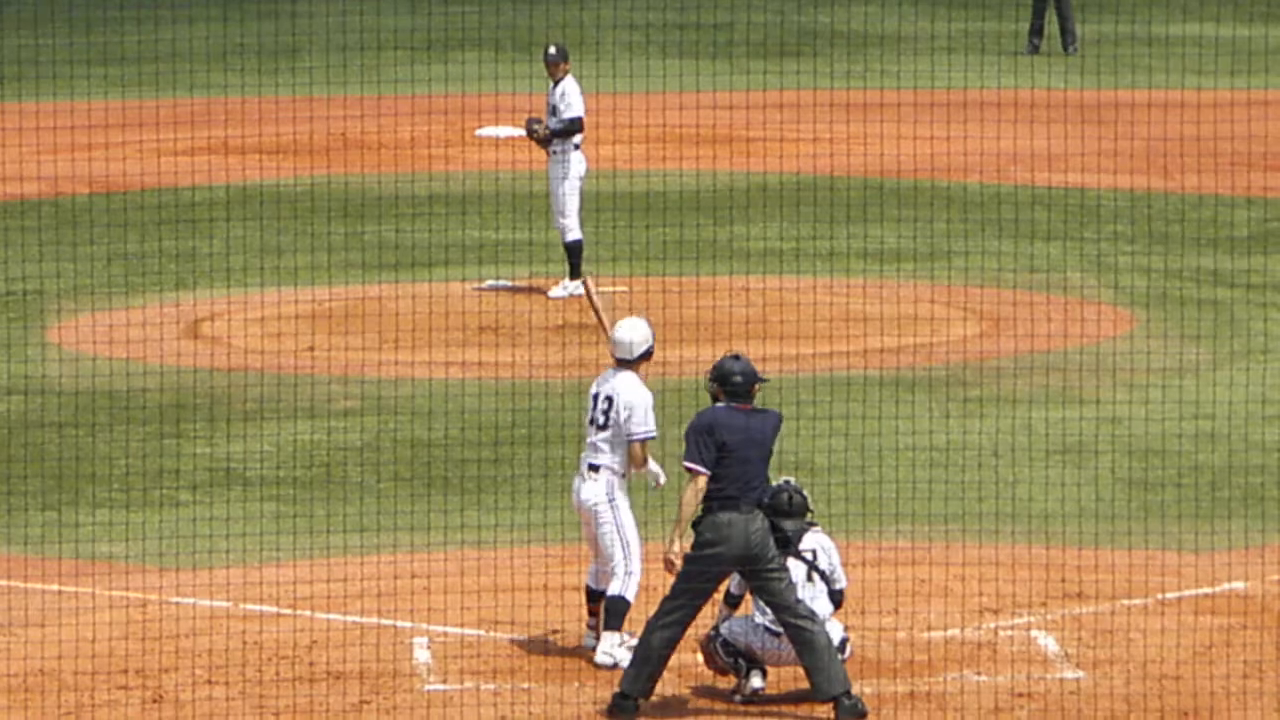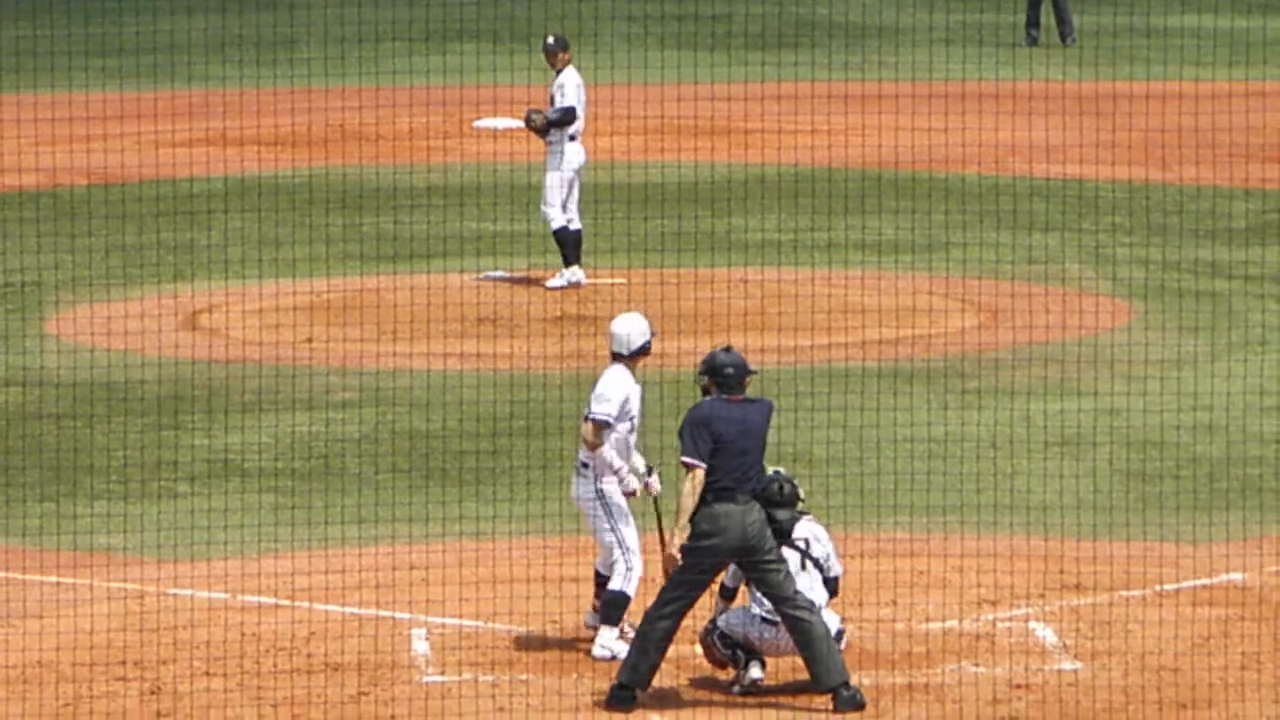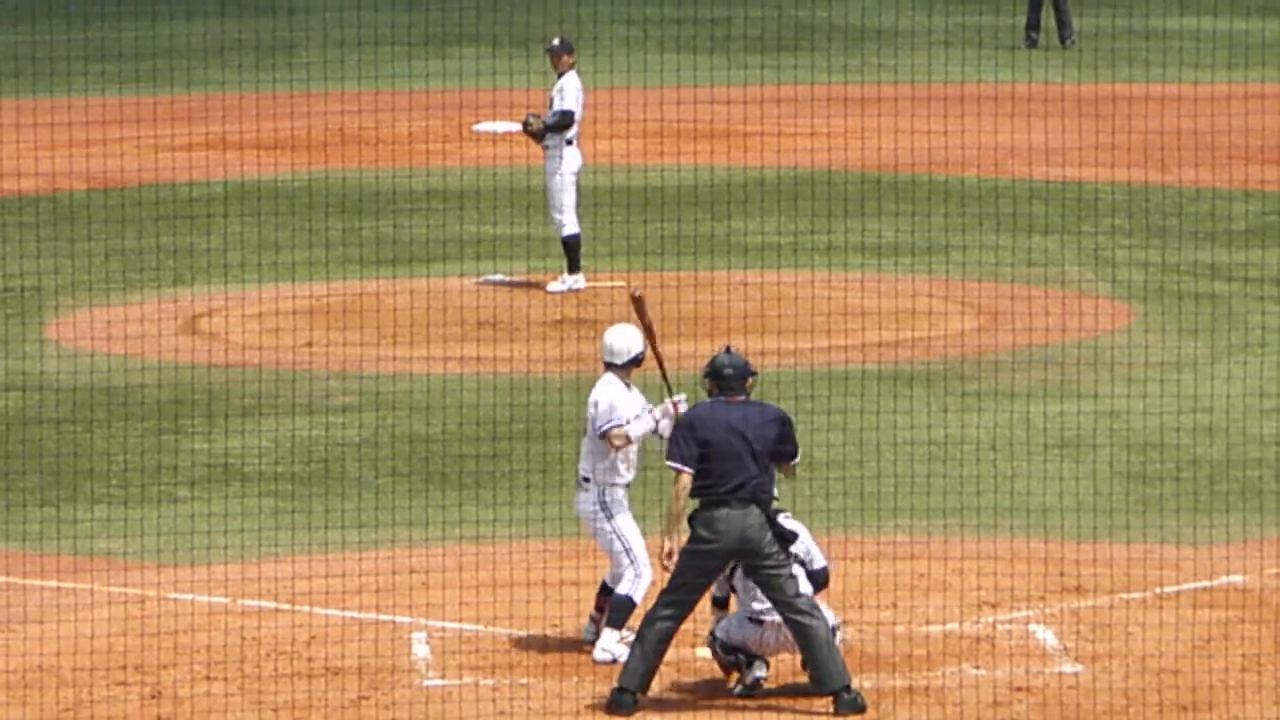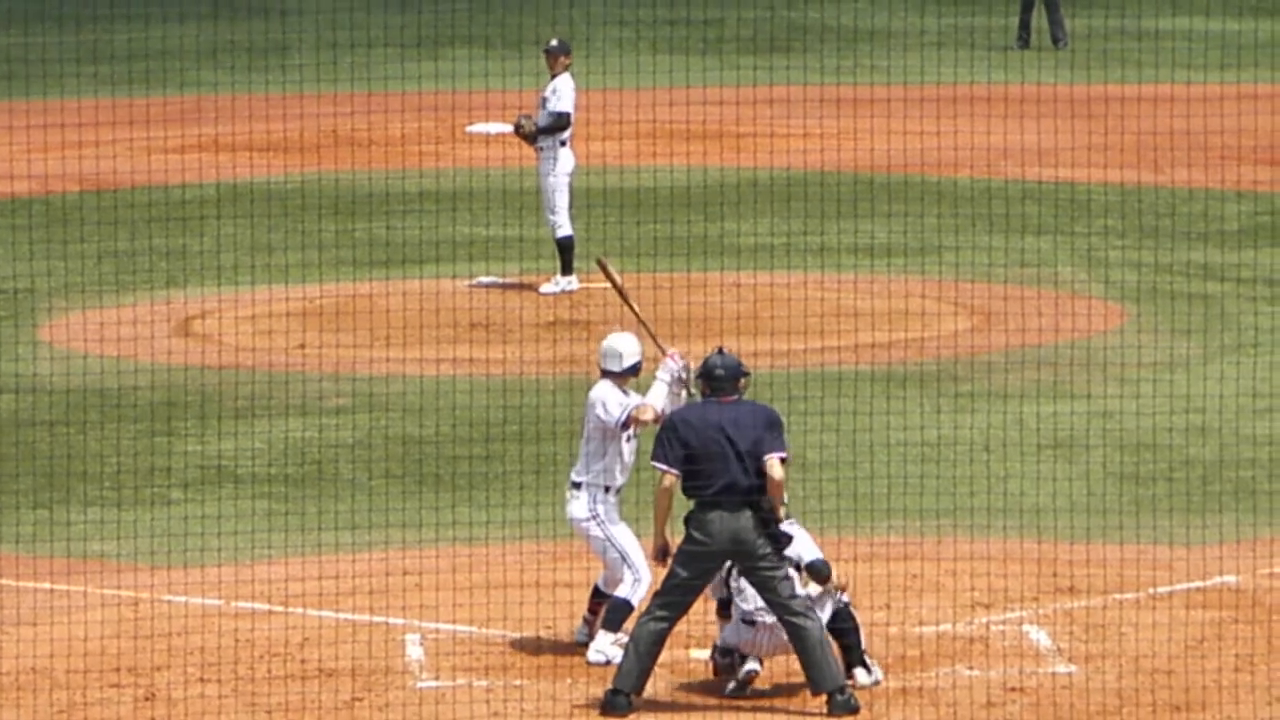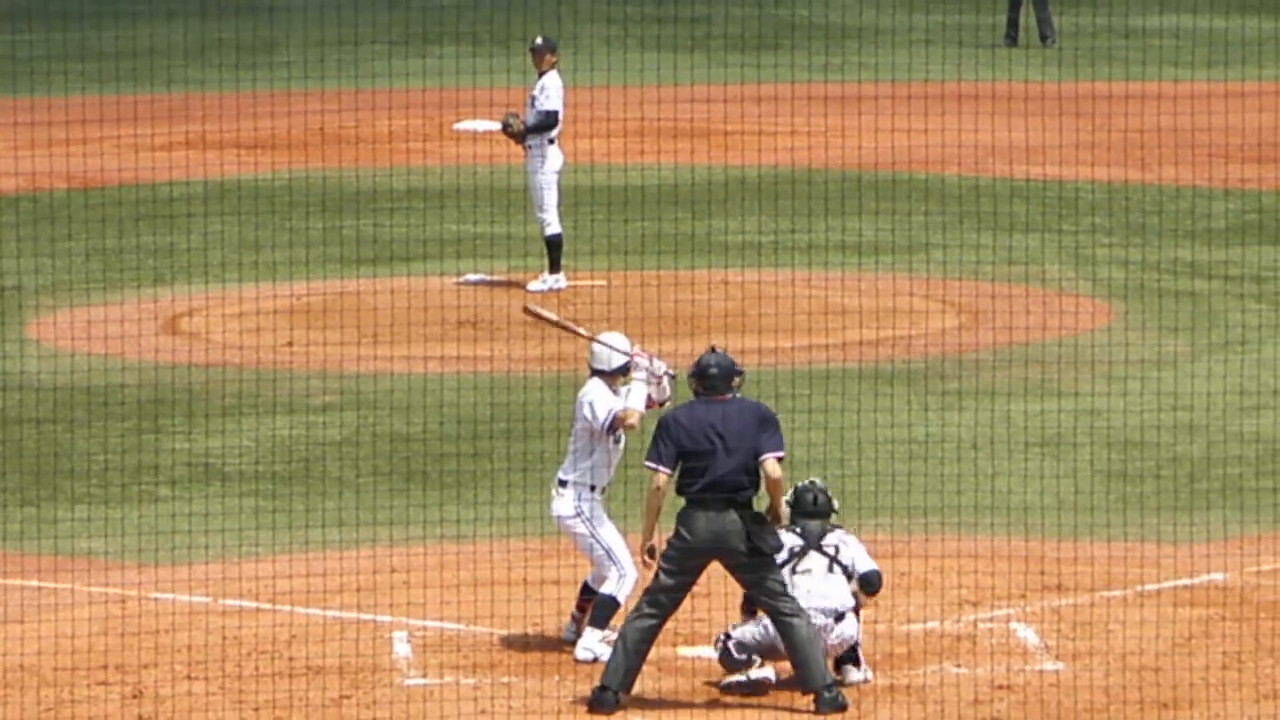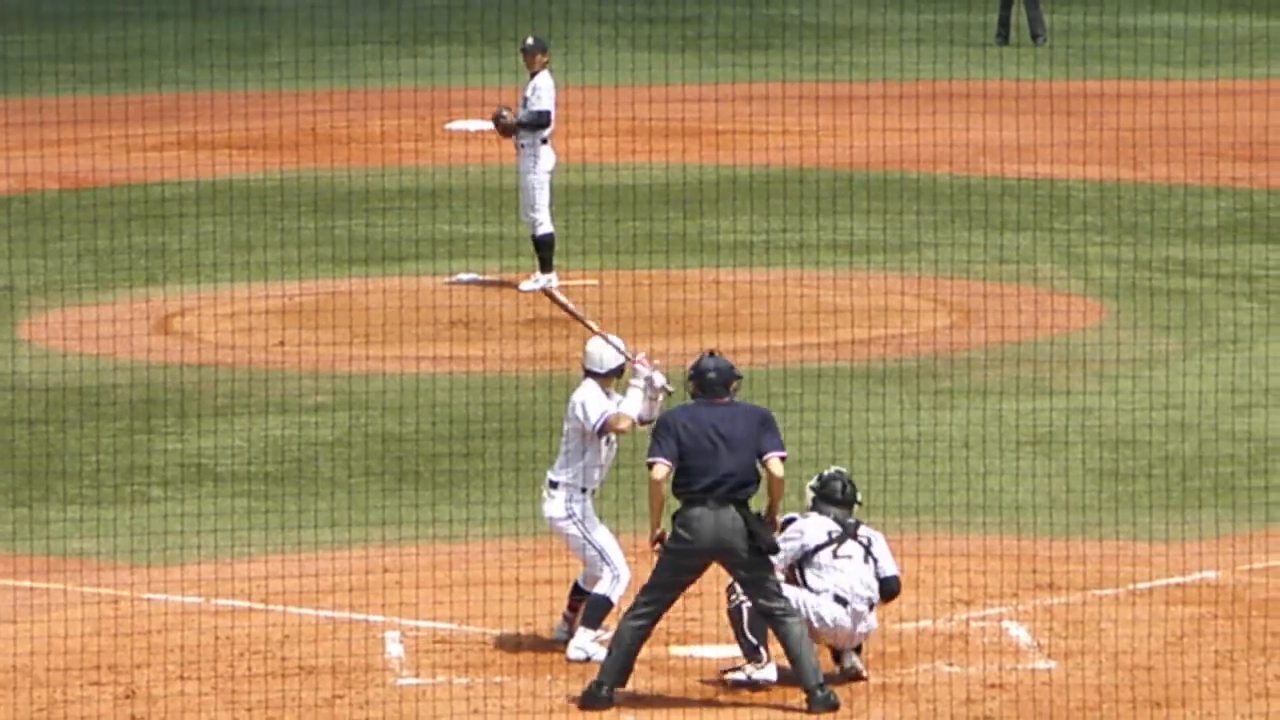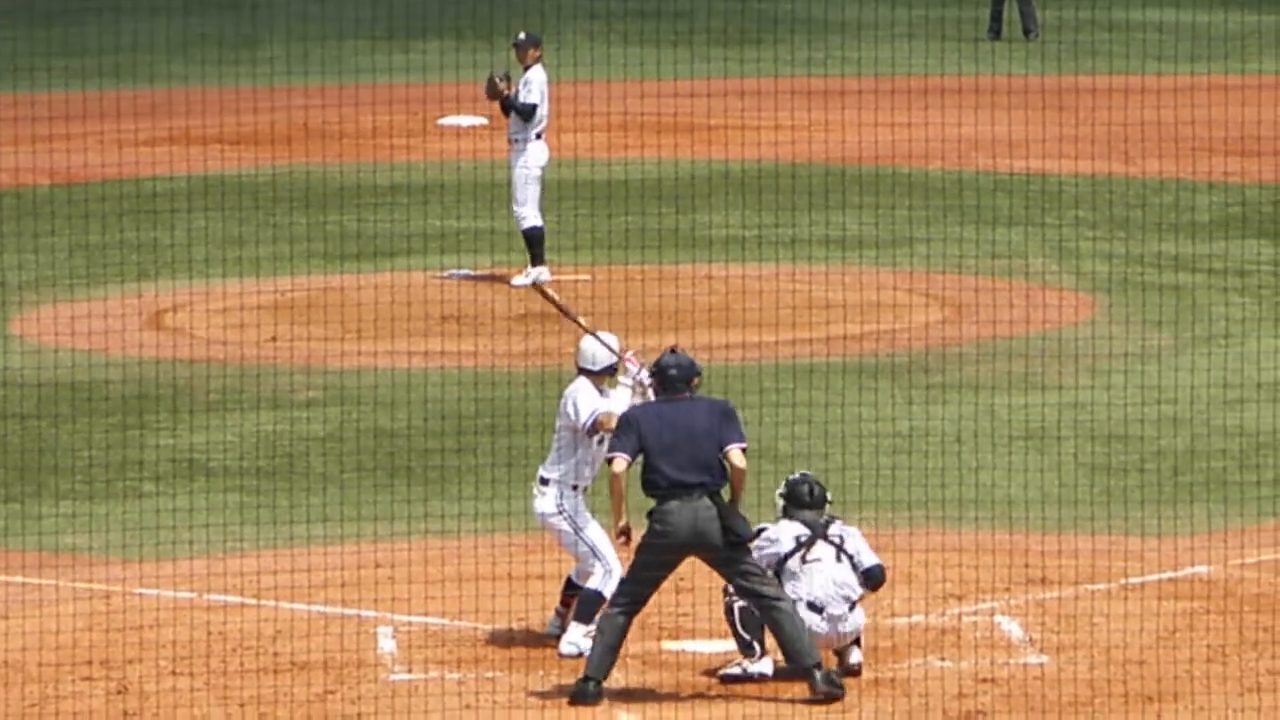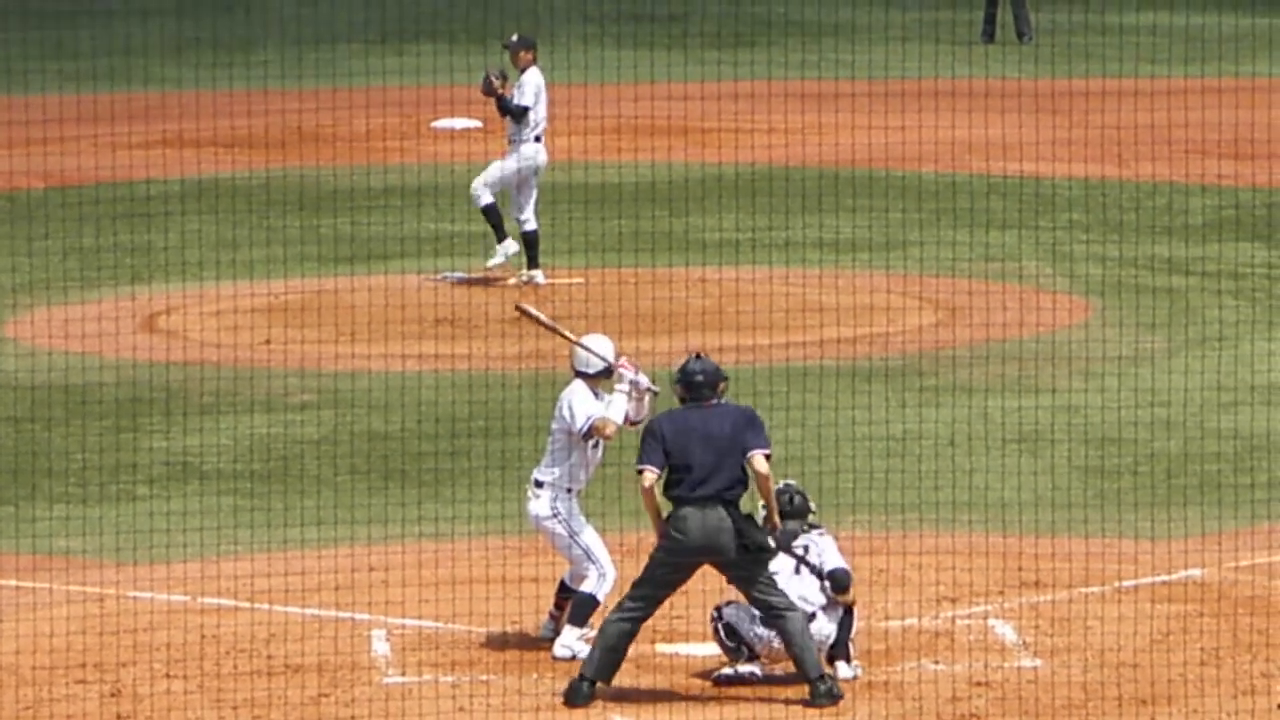
dt=0.4s
person 1, frame 1
left shoulder: (707, 421)
right shoulder: (772, 422)
left elbow: (698, 485)
left wrist: (676, 538)
left hip: (717, 529)
right hip: (758, 529)
left knee: (671, 617)
right knee: (797, 615)
person 1, frame 2
left shoulder: (702, 414)
right shoulder: (763, 411)
left elbow: (696, 478)
left wrist: (677, 533)
left hip: (713, 520)
right hip: (754, 519)
left knee: (667, 608)
right knee: (795, 606)
left ankle: (626, 689)
right ankle: (841, 689)
person 1, frame 3
left shoulder: (695, 418)
right shoulder: (775, 418)
left elbow: (683, 483)
right elbow: (790, 470)
left wrist: (669, 538)
left hip: (711, 524)
right hip: (758, 523)
left knee: (666, 611)
right knee: (800, 610)
person 1, frame 4
left shoulder: (681, 420)
right shoulder: (764, 416)
left elbow: (667, 483)
right elbow: (775, 475)
left wrist: (659, 536)
right wrist: (774, 514)
left hip: (705, 526)
right hip: (752, 524)
left knee: (661, 612)
right knee: (796, 610)
person 1, frame 5
left shoulder: (675, 419)
right shoulder: (758, 414)
left elbow: (659, 482)
right elbow: (773, 473)
left wrist: (648, 536)
right wrist: (776, 509)
left hip: (693, 525)
right hip: (740, 524)
left knee: (650, 610)
right knee: (785, 609)
left ankle: (609, 692)
right ankle: (824, 691)
person 1, frame 6
left shoulder: (673, 419)
right shoulder: (757, 417)
left elbow: (659, 476)
right elbow: (777, 472)
left wrist: (656, 526)
right wrist: (772, 512)
left hip: (691, 523)
right hip: (738, 523)
left knee: (646, 609)
right knee: (779, 610)
left ankle: (604, 688)
right ankle: (817, 691)
person 1, frame 7
left shoulder: (636, 416)
right shoulder: (719, 410)
left elbow: (617, 469)
right elbow: (738, 464)
left wrist: (619, 518)
right wrist: (734, 506)
left hip: (666, 518)
right hip: (712, 515)
left knee: (623, 603)
right knee: (768, 595)
left ankle: (591, 683)
right ankle: (817, 674)
person 1, frame 8
left shoulder: (661, 424)
right shoulder: (743, 417)
left elbow: (647, 482)
right elbow: (761, 469)
left wrist: (660, 528)
right wrist: (773, 513)
left hip: (682, 526)
right hip: (729, 525)
left knee: (633, 608)
right knee: (779, 607)
left ankle: (585, 683)
right ankle: (819, 684)
person 2, frame 1
left shoulder: (602, 381)
right shoulder: (637, 392)
right elbow: (637, 456)
right wrist: (656, 471)
left hip: (585, 482)
right hip: (608, 486)
left knee: (602, 561)
right knee: (626, 568)
left ankle: (596, 631)
right ankle: (609, 647)
person 2, frame 2
left shoulder: (619, 378)
right shoulder: (618, 383)
right elbow: (589, 435)
left wrist: (643, 469)
right wrist: (625, 474)
left hip: (598, 481)
right hip: (601, 484)
left knee: (612, 551)
right knee: (628, 562)
left ankle: (600, 615)
right ankle: (606, 641)
person 2, frame 3
left shoulder: (628, 391)
right shoulder: (608, 392)
left elbow: (658, 426)
right elbow: (618, 440)
left wrist: (672, 412)
right wrist: (657, 416)
left hip: (610, 494)
right hip: (602, 496)
left knee: (624, 565)
right knee: (638, 571)
left ankle: (596, 627)
right ankle: (607, 645)
person 2, frame 4
left shoulder: (621, 395)
right shoulder: (604, 396)
left elbow: (666, 415)
right elbow: (645, 416)
left wrist: (677, 383)
right wrist: (663, 375)
left hip: (597, 500)
right hip: (592, 503)
left knee: (618, 566)
right knee: (637, 575)
left ankle: (589, 629)
right ankle: (602, 647)
person 2, frame 5
left shoulder: (612, 391)
right shoulder: (595, 395)
left elbow: (658, 399)
right elbow: (630, 420)
left wrist: (656, 375)
right wrist: (639, 377)
left hip: (583, 498)
right hip: (578, 500)
left knee: (607, 564)
right knee: (622, 572)
left ankle: (577, 626)
right ankle: (589, 644)
person 2, frame 6
left shoulder: (605, 397)
right shoulder: (588, 397)
left elbow: (644, 417)
right elbow: (622, 425)
left wrist: (653, 390)
right wrist: (637, 384)
left hip: (573, 499)
right hip: (568, 501)
left knee: (599, 564)
right knee: (615, 572)
left ankle: (569, 626)
right ankle: (581, 644)
person 2, frame 7
left shoulder: (598, 393)
right shoulder: (581, 394)
right elbow: (611, 424)
left wrist: (640, 386)
right wrist: (626, 382)
left hip: (563, 495)
right hip: (560, 498)
left knee: (591, 559)
right knee: (607, 567)
left ankle: (561, 621)
right ankle: (574, 639)
person 2, frame 8
left shoulder: (594, 396)
right shoulder: (577, 397)
left elbow: (635, 417)
right elbow: (607, 430)
left wrist: (639, 392)
right wrist: (622, 388)
left hip: (558, 499)
right hip: (554, 501)
left knee: (585, 562)
right knee: (601, 571)
left ankle: (555, 624)
right ankle: (568, 642)
person 3, frame 1
left shoulder: (569, 88)
right shoulder: (554, 88)
left elbow: (577, 125)
left wrist: (549, 133)
right wrist: (544, 134)
left hip: (568, 160)
right hip: (557, 159)
left knee: (568, 221)
right knee: (563, 221)
left ankle: (575, 281)
right ankle: (574, 279)
person 3, frame 2
left shoulder: (567, 79)
right shoulder: (565, 78)
left elbow: (569, 115)
left wrist: (545, 122)
right wrist: (544, 125)
left hip: (564, 151)
right hip: (567, 150)
left knee: (551, 209)
right knee: (569, 212)
left ankle: (571, 267)
right ankle: (574, 270)
person 3, frame 3
left shoulder: (568, 83)
right shoulder: (566, 82)
left elbow: (567, 119)
left wrist: (542, 128)
right wrist: (542, 130)
left hip: (562, 155)
right hip: (561, 153)
left knee: (563, 216)
right knee: (567, 215)
left ankle: (573, 275)
right ankle: (574, 274)
person 3, frame 4
left shoulder: (563, 84)
right shoulder: (554, 84)
left elbow: (563, 121)
left wrist: (535, 130)
right wrist: (534, 131)
left hip: (555, 156)
right hip: (549, 155)
left knee: (558, 217)
right knee: (557, 217)
left ankle: (567, 277)
right ankle: (566, 275)
person 3, frame 5
left shoulder: (550, 82)
right shoulder: (543, 82)
left elbow: (551, 120)
left wrist: (524, 130)
right wrist: (522, 129)
left hip: (543, 154)
right hip: (538, 153)
left knee: (547, 215)
right knee: (546, 215)
left ankle: (555, 275)
right ankle: (554, 273)
person 3, frame 6
left shoulder: (542, 82)
right shoulder: (535, 82)
left elbow: (544, 120)
left wrist: (517, 124)
right wrist: (516, 126)
left hip: (536, 154)
right hip: (529, 153)
left knee: (539, 215)
right knee: (532, 215)
left ankle: (547, 275)
right ankle: (545, 272)
person 3, frame 7
left shoulder: (535, 76)
right shoulder: (529, 77)
left elbow: (527, 113)
right elbow: (511, 112)
left wrist: (506, 96)
right wrist: (503, 96)
left hip: (529, 149)
right hip: (524, 149)
left knee: (524, 209)
right knee: (529, 209)
left ankle: (537, 267)
right ankle: (539, 267)
person 3, frame 8
left shoulder: (529, 79)
right shoulder: (529, 79)
left elbow: (518, 116)
right elbow: (506, 112)
left wrist: (499, 94)
right wrist: (500, 95)
left hip: (524, 151)
right hip: (530, 151)
left knee: (479, 187)
right knee: (525, 213)
left ankle: (504, 243)
right ankle: (533, 270)
person 4, frame 1
right shoulder: (822, 542)
left elbow: (732, 598)
right elbow: (837, 599)
left wrist: (718, 631)
left hip: (768, 644)
left knee: (714, 639)
right knee: (839, 638)
left ankle: (750, 674)
person 4, frame 2
right shoulder: (815, 530)
left elbow: (727, 591)
right elbow: (832, 588)
left wrist: (716, 624)
left hip: (764, 634)
left knee: (714, 633)
right knee: (834, 627)
left ankle: (750, 665)
person 4, frame 3
right shoulder: (791, 526)
left elbow: (719, 600)
right elbow: (821, 578)
left wrist: (717, 636)
left hip: (757, 633)
left knee: (719, 637)
right knee: (828, 623)
left ankle: (751, 666)
person 4, frame 4
right shoulder: (788, 530)
left elbow: (723, 605)
right elbow: (821, 572)
right wrist: (831, 586)
left hip: (753, 637)
left knee: (722, 651)
right knee: (833, 594)
left ankle: (743, 664)
right ankle: (859, 669)
person 4, frame 5
right shoulder: (844, 540)
left elbow: (750, 601)
right elbow: (872, 582)
left wrist: (741, 635)
right wrist: (859, 598)
right hip: (840, 636)
left knee: (727, 644)
left ankle: (754, 668)
right ankle: (851, 667)
person 4, frame 6
left shoulder: (807, 524)
right shoulder: (871, 535)
right elbow: (891, 588)
left hip: (825, 618)
right hip: (859, 630)
left knee: (741, 592)
left ankle: (758, 665)
right ankle: (848, 656)
person 4, frame 7
left shoulder: (780, 531)
right shoulder: (846, 531)
right elbow: (876, 577)
left hip: (808, 626)
right hip: (847, 628)
left knee: (737, 589)
left ankle: (755, 659)
right ankle: (850, 651)
person 4, frame 8
right shoulder: (821, 540)
right elbow: (841, 581)
right wrist: (843, 598)
left hip: (770, 642)
right hip: (817, 635)
left knee: (722, 613)
right knee: (844, 605)
left ankle: (746, 662)
right ankle: (842, 662)
